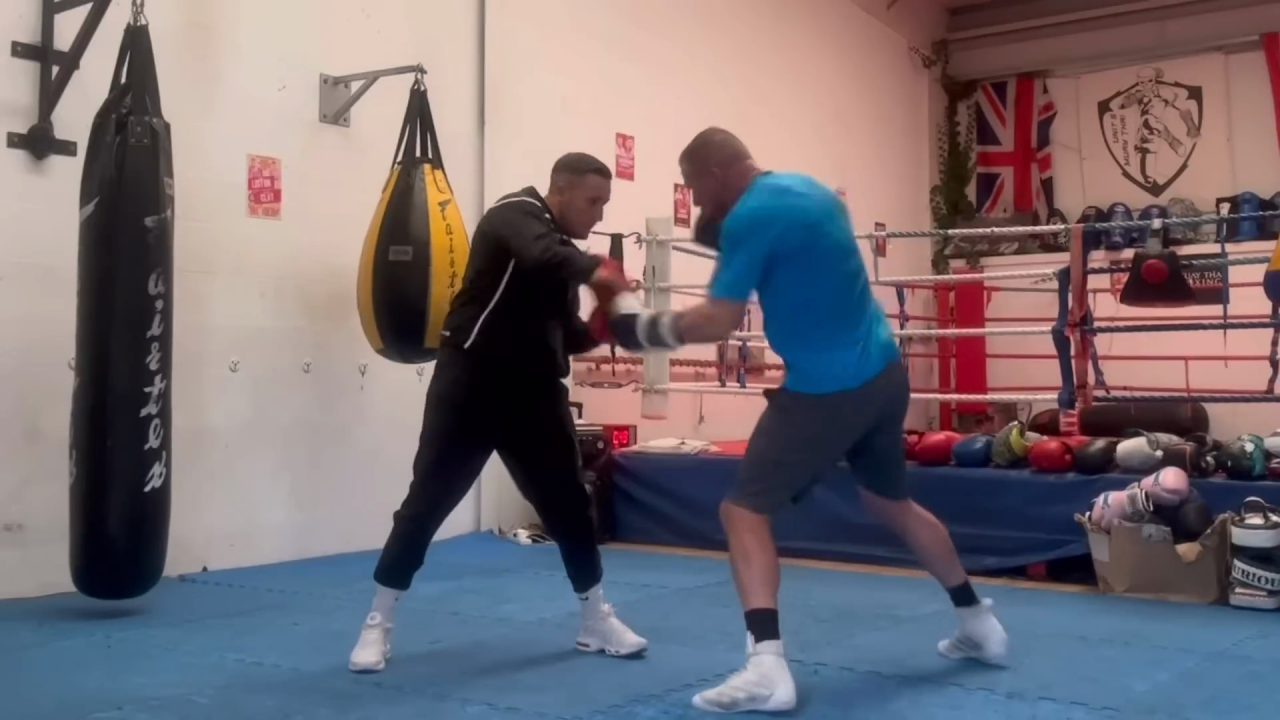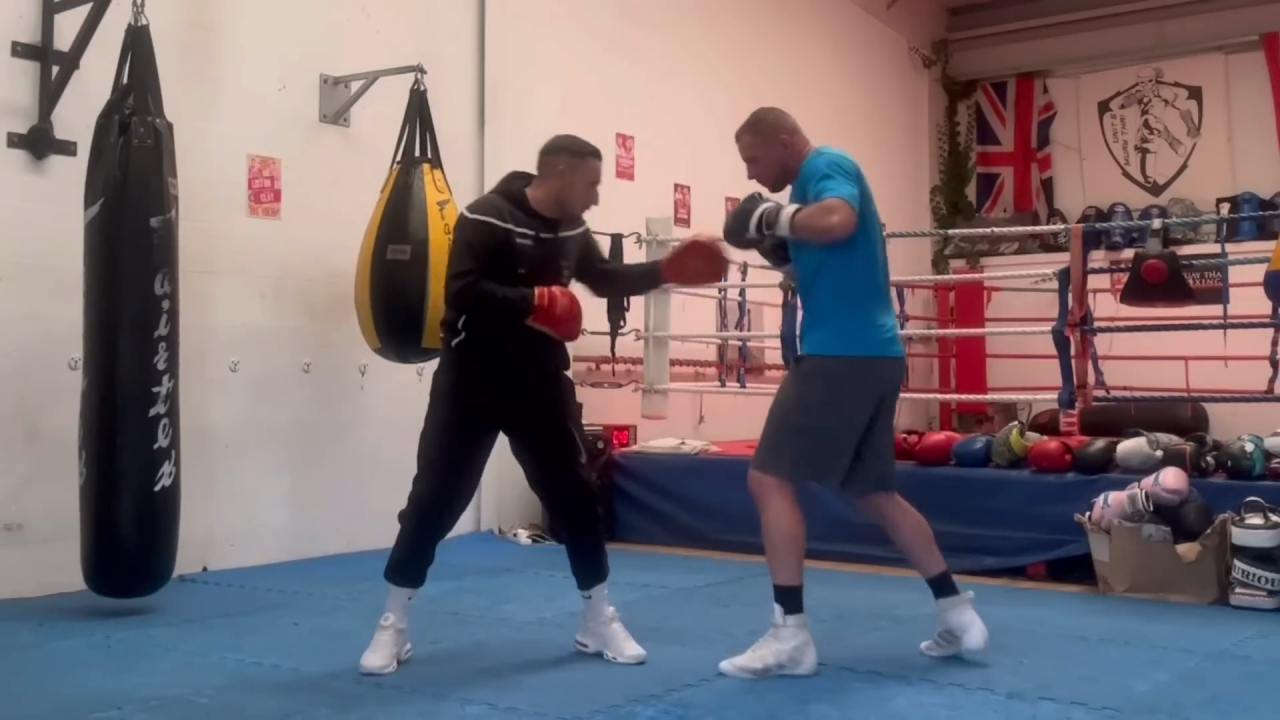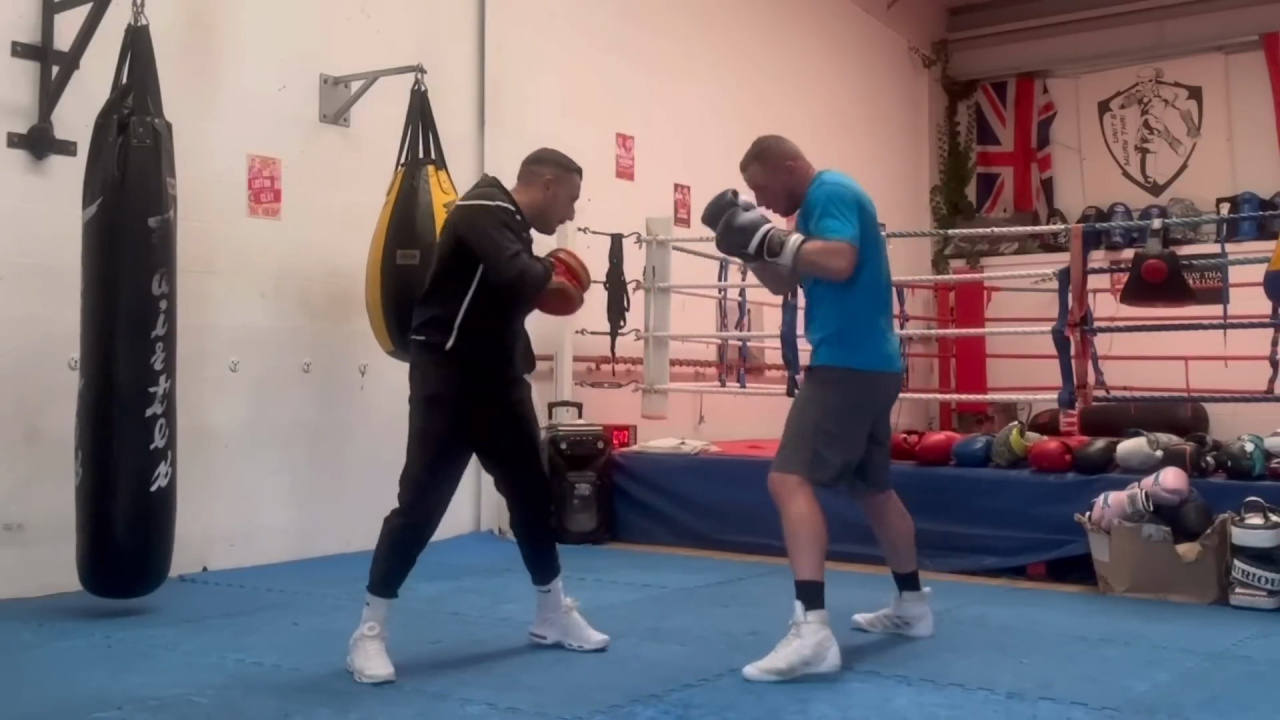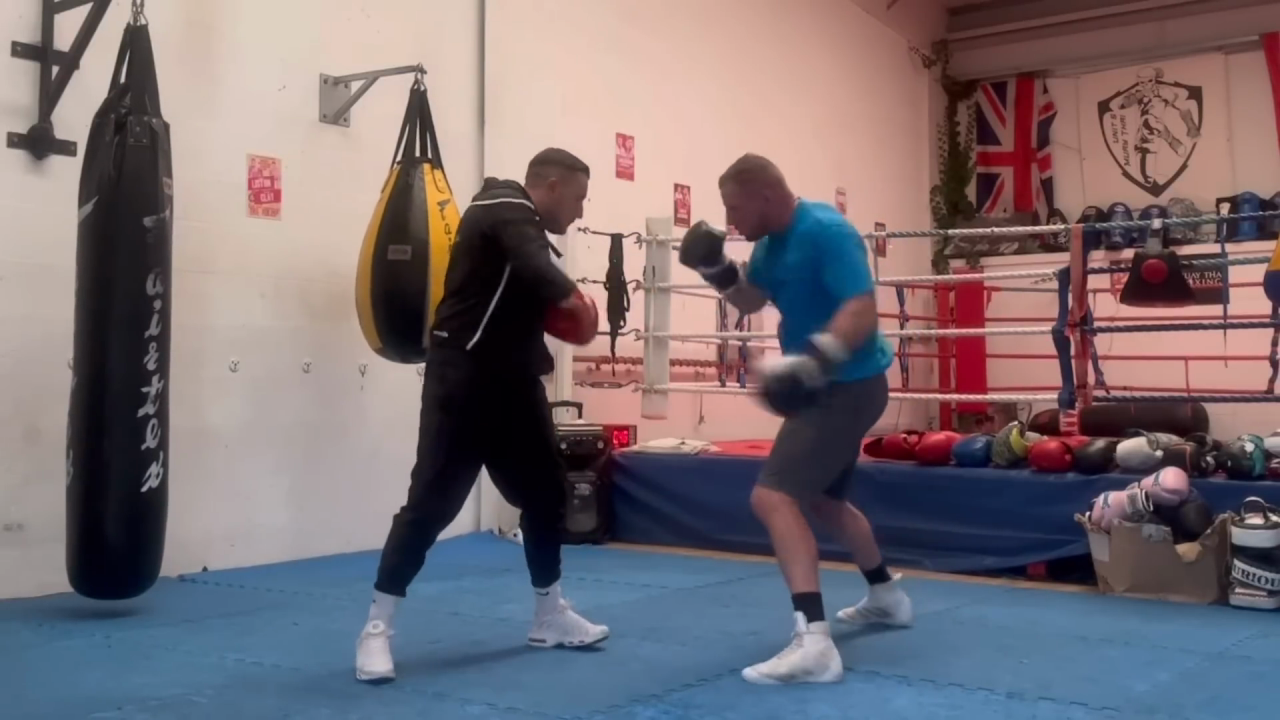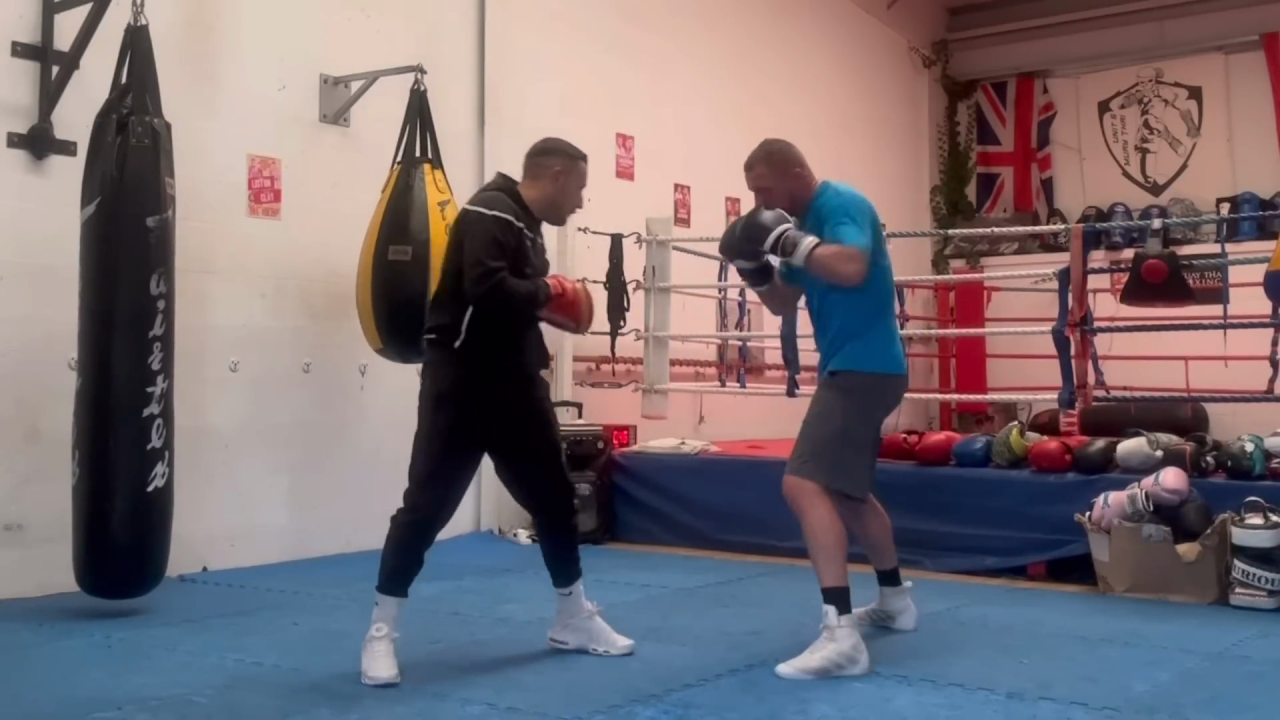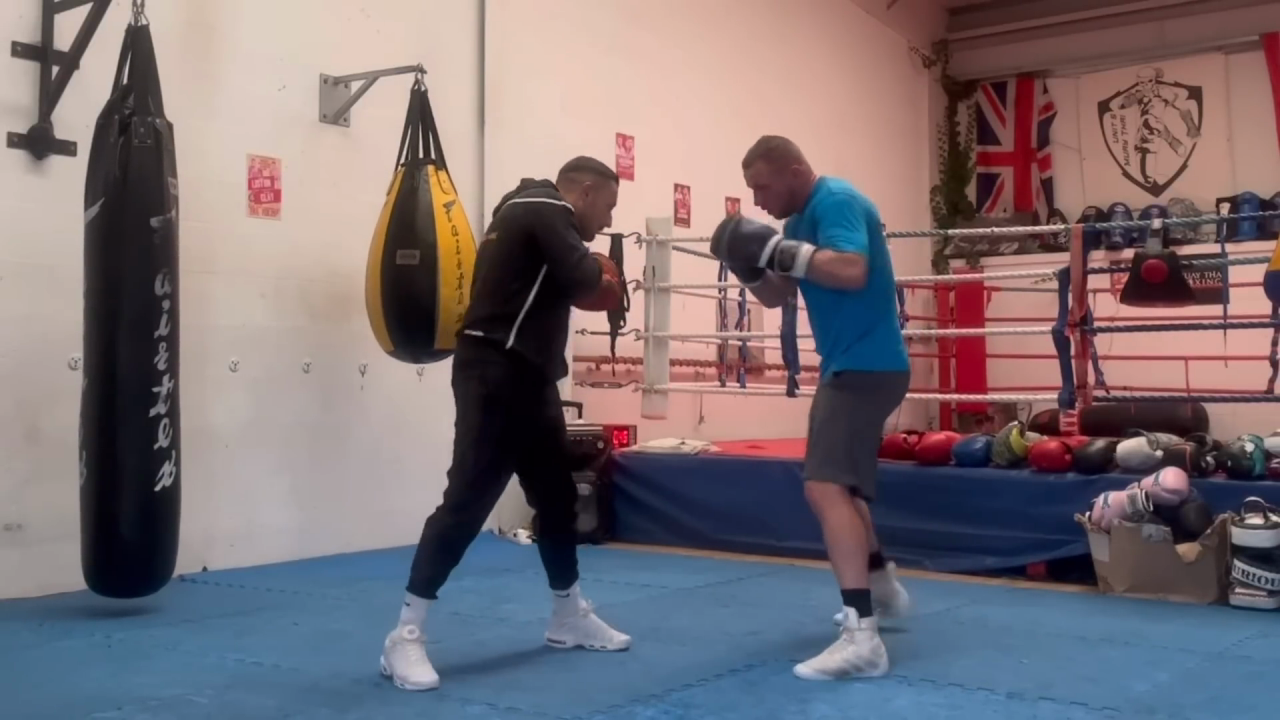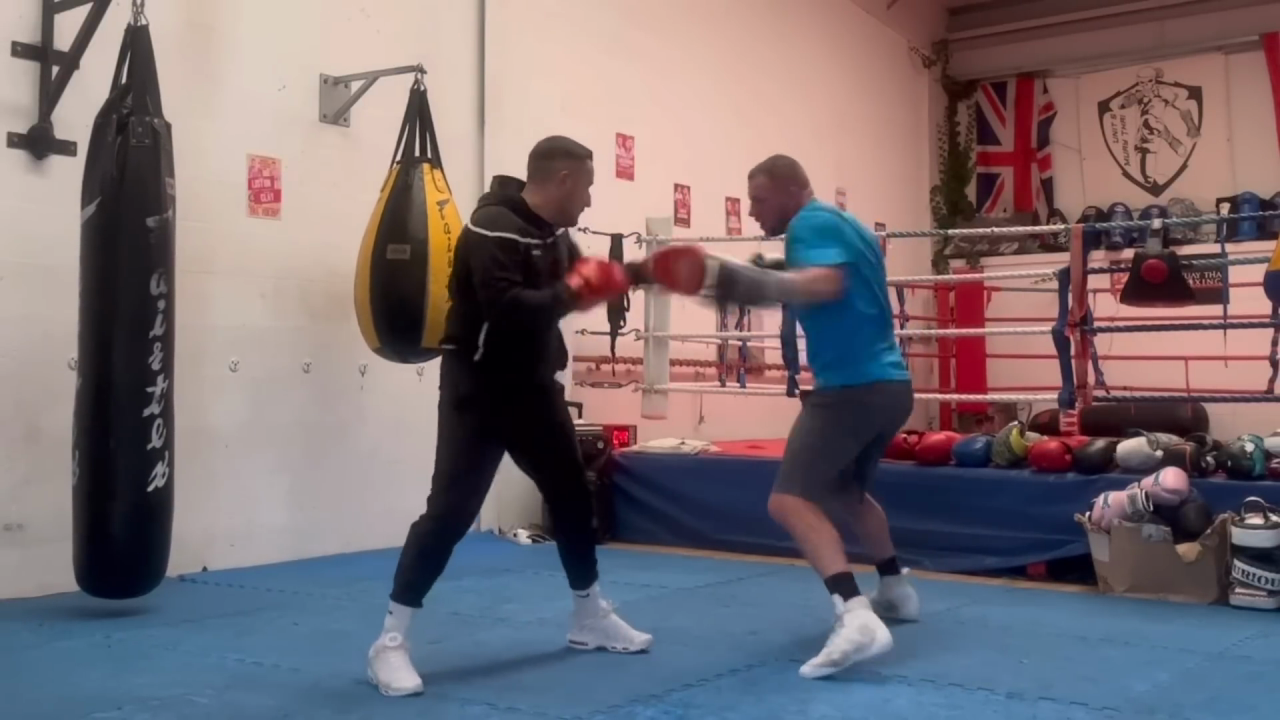
dt=0.7s
person 1, frame 1
left shoulder: (755, 215)
right shoulder: (810, 192)
left elbow: (720, 320)
left wrist: (642, 323)
left hip: (828, 388)
right hip: (883, 369)
left knee: (744, 512)
right knee: (892, 502)
left ankle: (766, 666)
right ankle: (975, 619)
person 1, frame 2
left shoulder: (824, 165)
right shoulder: (831, 175)
left elbow: (839, 220)
left wrist: (770, 218)
right wrist: (776, 241)
left hip: (838, 355)
right hip: (880, 356)
left knee: (769, 479)
right knee: (874, 492)
left ankle: (792, 635)
right ankle: (957, 612)
person 1, frame 3
left shoulder: (834, 193)
right shoulder: (816, 203)
left elbow: (838, 264)
right elbow: (786, 283)
left wrist: (770, 235)
right wrist: (749, 244)
left hip: (851, 363)
right hip: (868, 364)
left knee: (790, 480)
right knee: (873, 488)
left ankle: (812, 632)
right ankle: (912, 604)
person 1, frame 4
left shoulder: (823, 231)
right shoulder: (775, 241)
left elbow: (861, 310)
right elbow: (749, 300)
left wrist: (813, 362)
right wrist: (713, 265)
left hip: (847, 386)
right hip: (837, 387)
left knee: (774, 498)
right knee: (822, 495)
left ankle: (814, 641)
right ankle: (886, 596)
person 1, frame 5
left shoulder: (841, 204)
right shoulder: (804, 217)
left elbow: (852, 268)
right elbow: (784, 303)
left wrist: (788, 239)
right wrist: (754, 266)
left hip: (863, 370)
right hip: (858, 369)
left knee: (804, 485)
right knee: (846, 489)
left ankle: (841, 634)
right ankle: (894, 600)
person 1, frame 6
left shoulder: (838, 202)
right shoulder: (801, 219)
left elbow: (851, 272)
right elbow: (776, 296)
left wrist: (779, 249)
right wrist: (747, 262)
left hip: (867, 369)
right hip: (845, 369)
left knee: (823, 487)
right knee: (841, 484)
left ankle: (861, 637)
right ankle: (883, 585)
person 1, frame 7
left shoulder: (814, 227)
right shoulder: (848, 227)
left elbow: (826, 284)
left wrist: (743, 277)
right wrist: (770, 277)
left hip: (852, 386)
right hip: (890, 385)
left knee: (791, 502)
right knee: (848, 488)
left ankle: (859, 620)
right ankle: (894, 589)
person 2, frame 1
left shoulder: (566, 247)
right shoulder: (514, 218)
left elbow: (563, 337)
right elbow: (543, 259)
left wrist: (601, 329)
right wrist: (596, 270)
left hip: (535, 389)
right hip: (472, 381)
left knee: (568, 501)
right knee: (429, 500)
left ankle: (597, 618)
right ankle: (378, 625)
person 2, frame 2
left shoulder: (569, 229)
right shoulder: (486, 218)
left elbow: (608, 279)
right elbow: (464, 293)
left wrist: (670, 267)
right wrist: (532, 302)
left hip: (539, 380)
right hip: (473, 378)
left knee: (574, 496)
right knee: (434, 498)
left ankle: (599, 621)
right ankle: (392, 626)
person 2, frame 3
left shoulder: (510, 223)
right shoulder: (483, 212)
right elbow: (513, 276)
left wrist: (542, 282)
right wrist: (549, 274)
left hip: (498, 377)
right hip: (449, 376)
left knee: (532, 492)
right knee: (422, 501)
left ankle: (553, 613)
right ankle: (369, 632)
person 2, frame 4
left shoulder: (522, 228)
right shoulder: (503, 211)
right elbow: (541, 275)
left wrist: (560, 307)
right wrist: (570, 298)
left hip: (514, 380)
right hip: (464, 377)
left knee: (545, 492)
right knee: (433, 500)
left ankle: (549, 615)
right ankle: (376, 629)
person 2, frame 5
left shoulder: (531, 225)
right shoulder: (488, 216)
right elbow: (486, 291)
left wrist: (561, 300)
right wrist: (544, 295)
left hip: (515, 381)
right hip: (459, 378)
left knee: (552, 495)
right knee: (428, 503)
left ankle: (574, 618)
right ankle: (380, 633)
person 2, frame 6
left shoulder: (531, 218)
right shoulder: (545, 210)
right elbow: (579, 279)
left wrist: (589, 277)
right wrist: (600, 276)
left hip: (529, 377)
right hip: (494, 375)
left knee: (557, 496)
right knee: (468, 501)
left ankle: (569, 617)
right ankle: (405, 635)
person 2, frame 7
left shoulder: (544, 227)
right shoulder: (495, 228)
left elbow: (558, 284)
right elbow: (506, 307)
left wrist: (599, 278)
right wrist: (569, 292)
left hip: (532, 385)
right hip: (478, 385)
left knee: (572, 497)
right knee: (450, 509)
left ankle: (590, 617)
right ankle: (390, 643)
